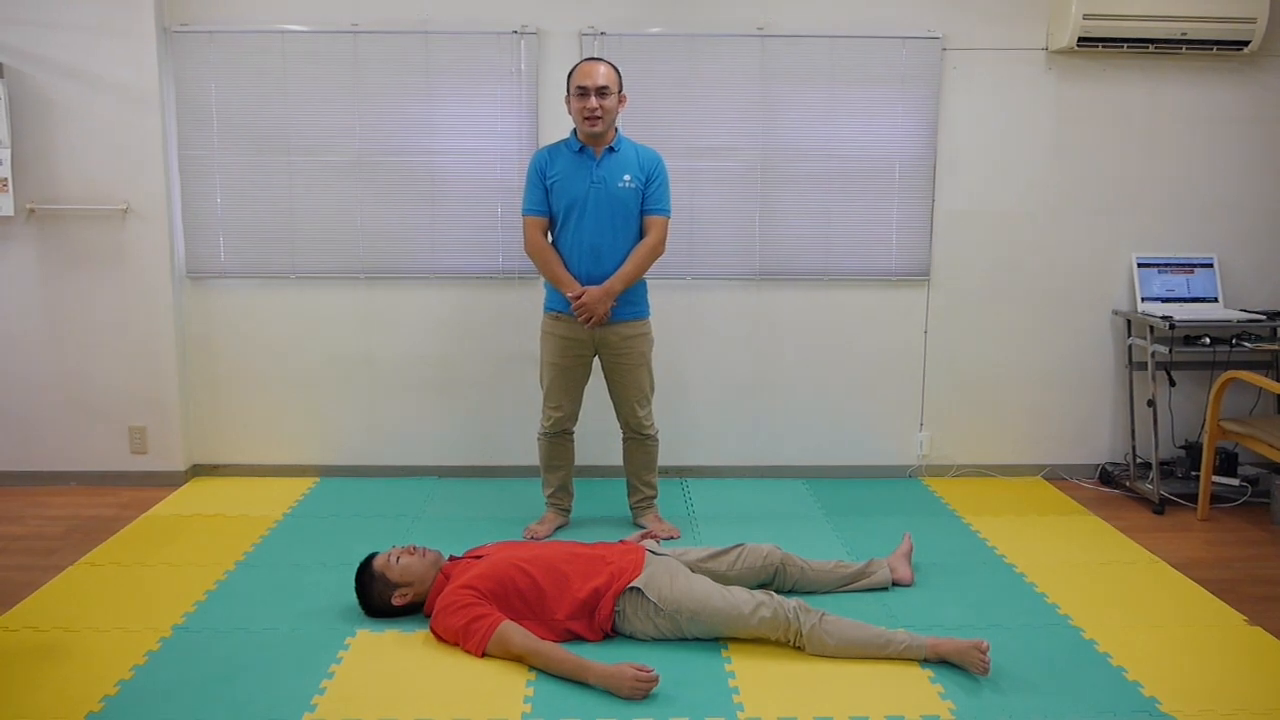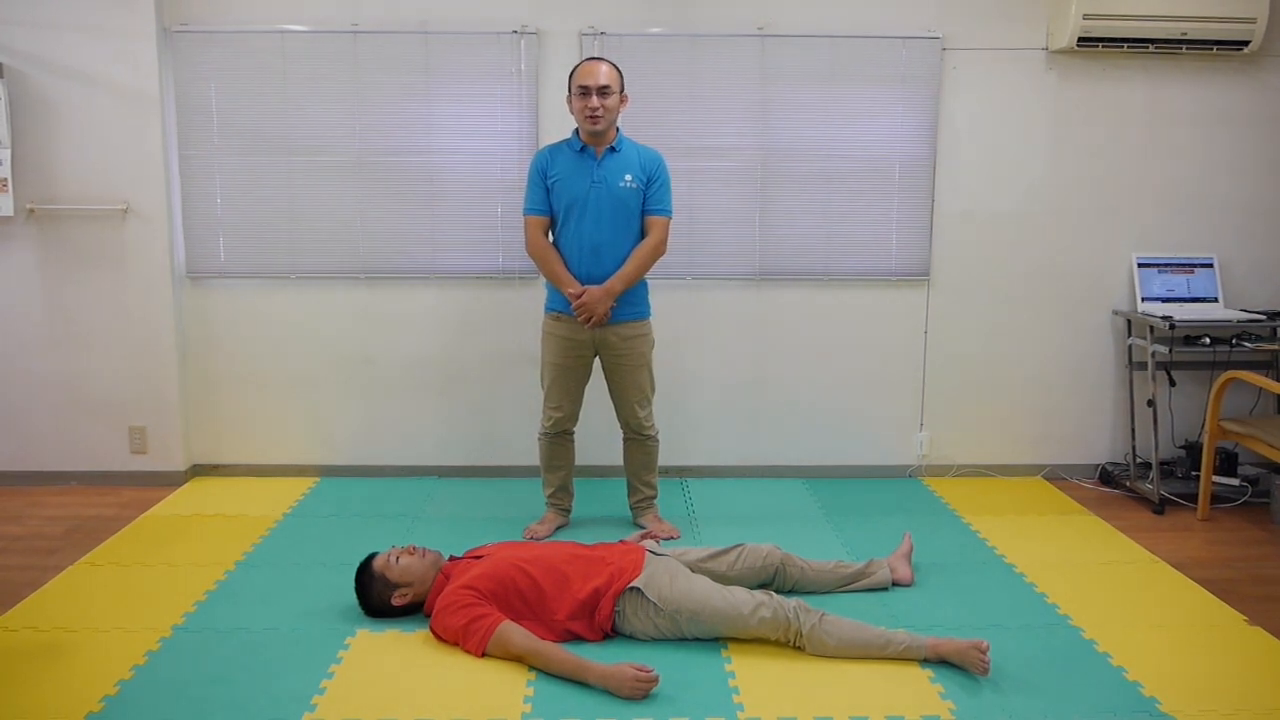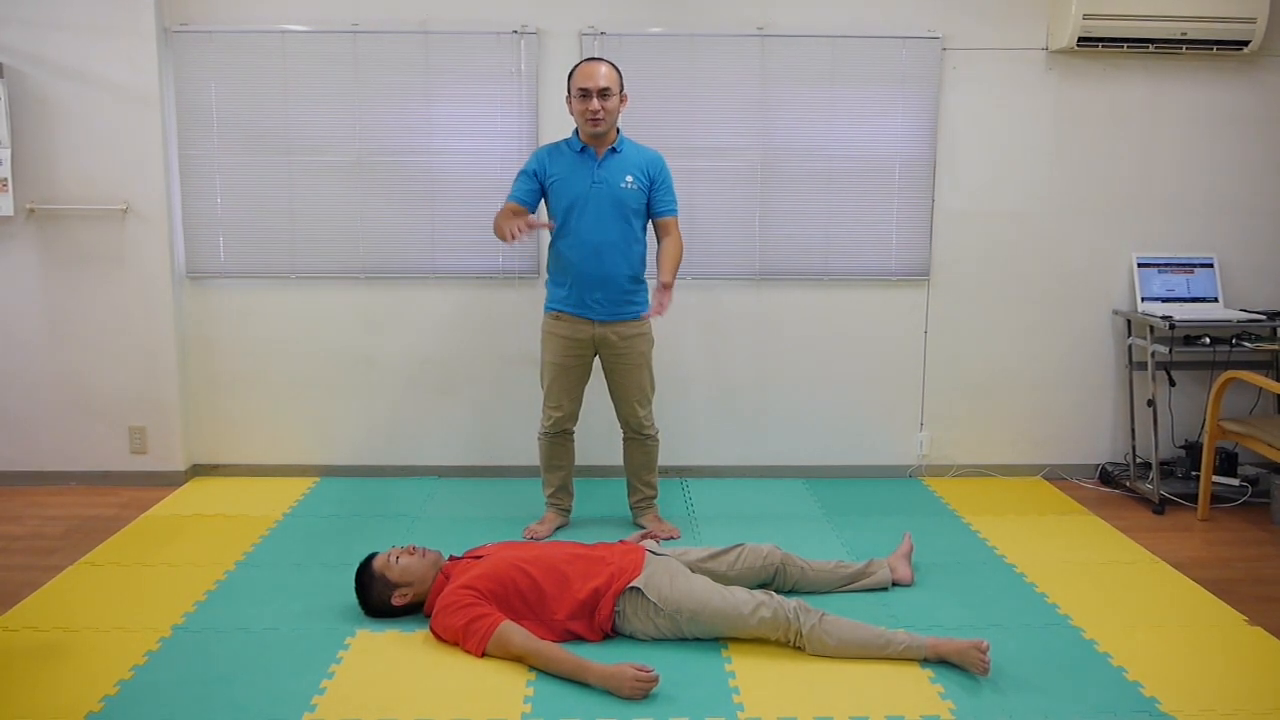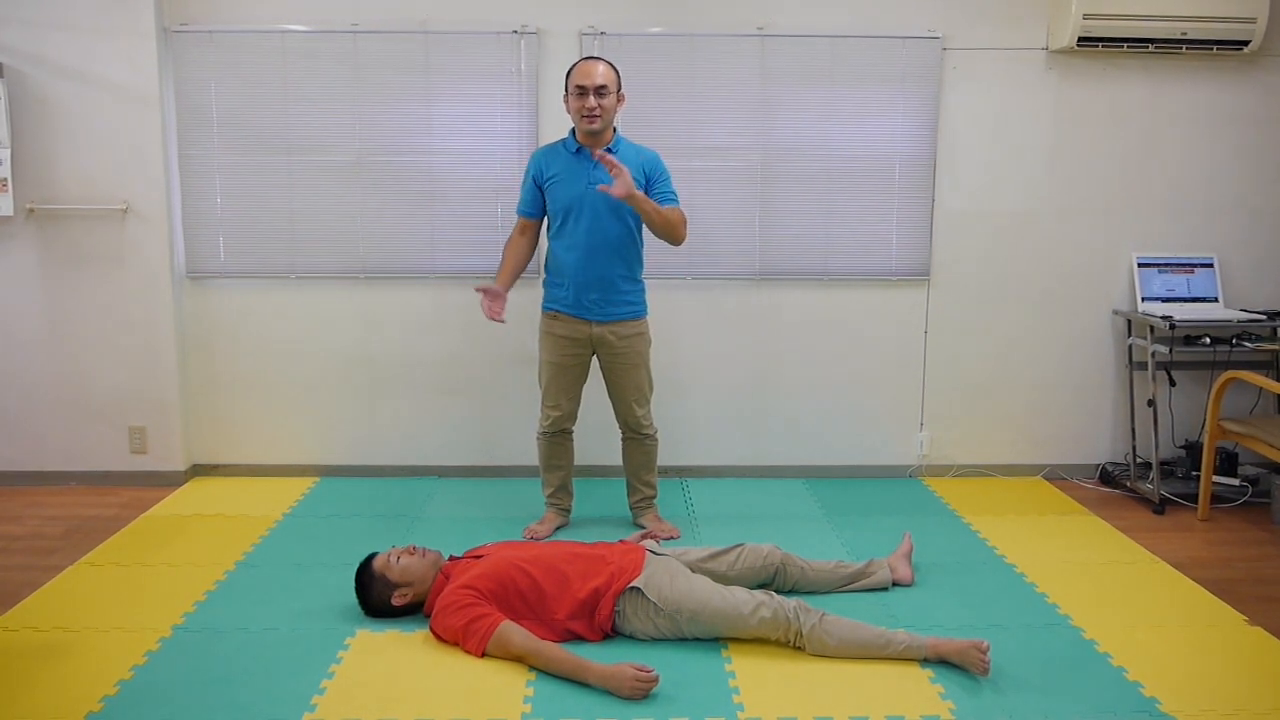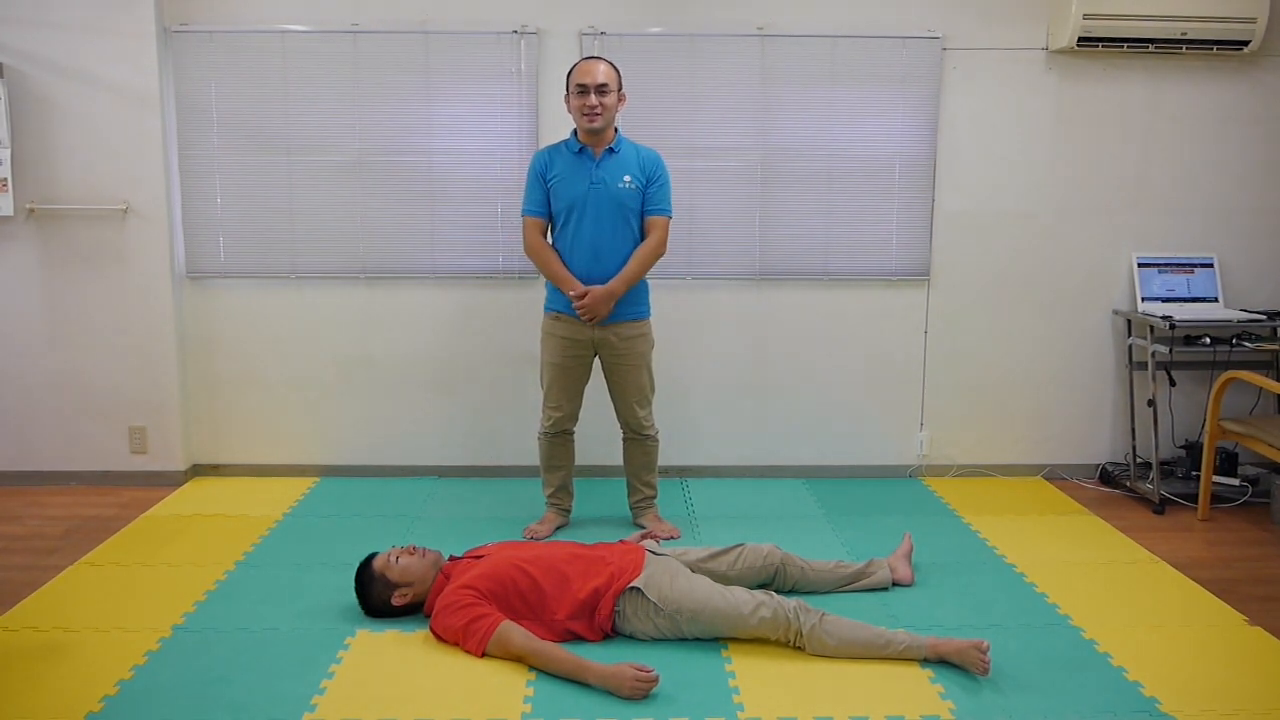
dt=1s
person 1, frame 1
left shoulder: (472, 559)
right shoulder: (453, 610)
right elbow: (524, 647)
left wrist: (618, 544)
right wrist: (601, 675)
left hip: (636, 561)
right hip: (634, 598)
left knee: (769, 560)
right knee: (784, 618)
left ankle: (886, 569)
right ankle: (934, 647)
person 1, frame 2
left shoulder: (471, 559)
right shoulder: (453, 609)
right elbow: (523, 646)
left wrist: (622, 544)
right wrist: (601, 675)
left hip: (636, 560)
right hip: (633, 600)
left knee: (768, 560)
right knee: (784, 618)
left ankle: (886, 569)
right ankle: (935, 647)
person 1, frame 3
left shoulder: (470, 559)
right shoulder: (453, 610)
right elbow: (523, 646)
left wrist: (620, 543)
right wrist: (601, 676)
left hip: (638, 560)
right hip: (632, 600)
left knee: (769, 560)
right knee: (784, 619)
left ankle: (886, 569)
right ankle: (934, 647)
person 1, frame 4
left shoulder: (470, 559)
right shoulder: (453, 610)
right elbow: (523, 646)
left wrist: (621, 543)
right wrist: (601, 675)
left hip: (637, 560)
right hip: (633, 600)
left knee: (769, 560)
right knee: (785, 618)
left ankle: (886, 569)
right ankle: (934, 647)
person 1, frame 5
left shoulder: (470, 559)
right shoulder: (452, 610)
right elbow: (523, 646)
left wrist: (621, 543)
right wrist: (601, 675)
left hip: (637, 559)
right hip: (633, 600)
left knee: (768, 559)
right knee: (785, 618)
left ankle: (885, 570)
right ankle: (935, 647)
person 2, frame 1
left shoulder: (647, 162)
right shoulder: (545, 162)
left elbow: (655, 239)
right elbow: (535, 239)
left wrist: (605, 292)
right wrist: (577, 295)
left hip: (628, 317)
right hip: (562, 317)
left knee: (639, 422)
right knee: (556, 422)
left ankle: (645, 507)
right ankle: (556, 507)
person 2, frame 2
left shoulder: (649, 163)
right shoulder: (547, 162)
left elbow: (656, 240)
right elbow: (536, 239)
left wrist: (606, 293)
right wrist: (576, 294)
left hip: (629, 317)
right hip: (563, 316)
left knee: (639, 423)
right knee: (556, 422)
left ankle: (645, 508)
right ankle: (556, 508)
person 2, frame 3
left shoulder: (649, 163)
right shoulder: (546, 160)
left elbow: (668, 233)
right elbow: (500, 224)
left wrist: (666, 281)
right wrist: (513, 225)
left hip: (629, 318)
right hip: (564, 316)
left knee: (639, 423)
right knee: (556, 422)
left ankle: (645, 507)
right ankle: (556, 508)
person 2, frame 4
left shoulder: (646, 162)
right shoulder: (544, 162)
left elbow: (676, 232)
right elbow: (525, 233)
left wrist: (633, 196)
right wrist: (501, 285)
left hip: (626, 317)
right hip: (561, 316)
left knee: (638, 422)
right knee: (555, 421)
left ankle: (645, 507)
right ankle: (556, 508)
person 2, frame 5
left shoulder: (647, 163)
right shoulder: (546, 162)
left elbow: (656, 241)
right elbow: (534, 240)
left wrist: (609, 293)
right wrist: (576, 292)
left hip: (629, 317)
right hip: (563, 316)
left knee: (638, 423)
right knee: (556, 422)
left ankle: (645, 508)
right ankle: (556, 508)
